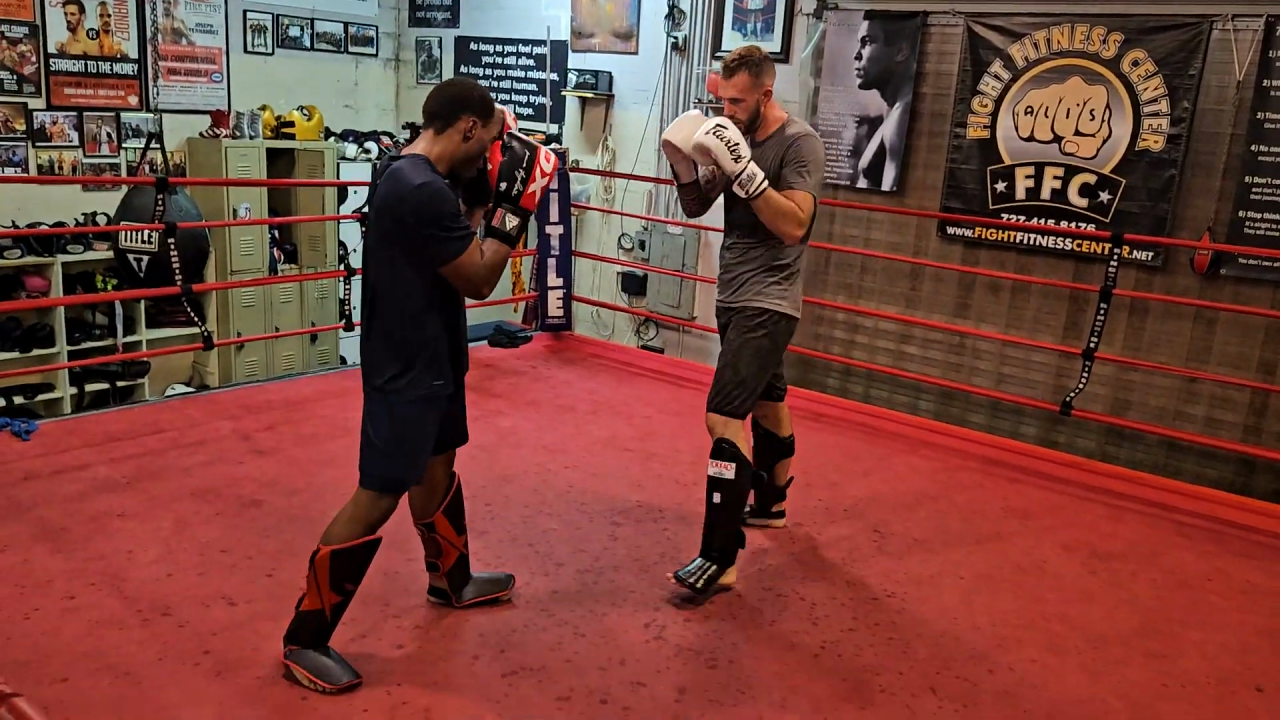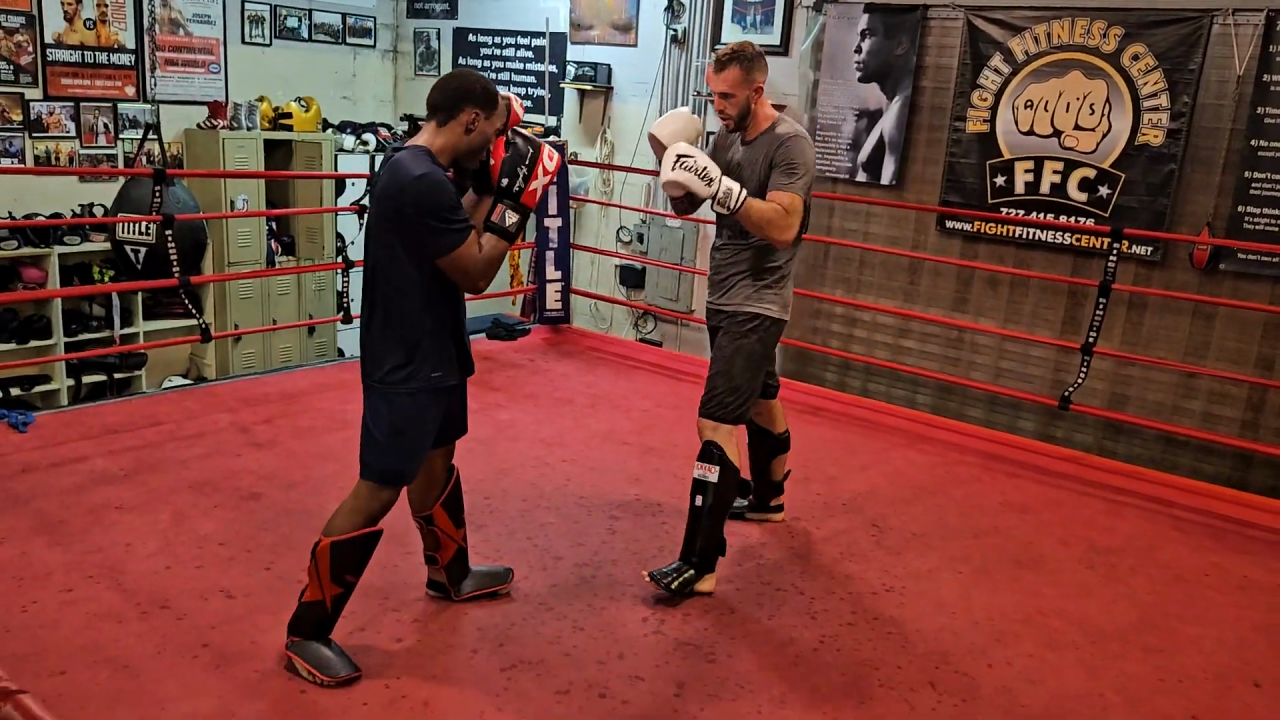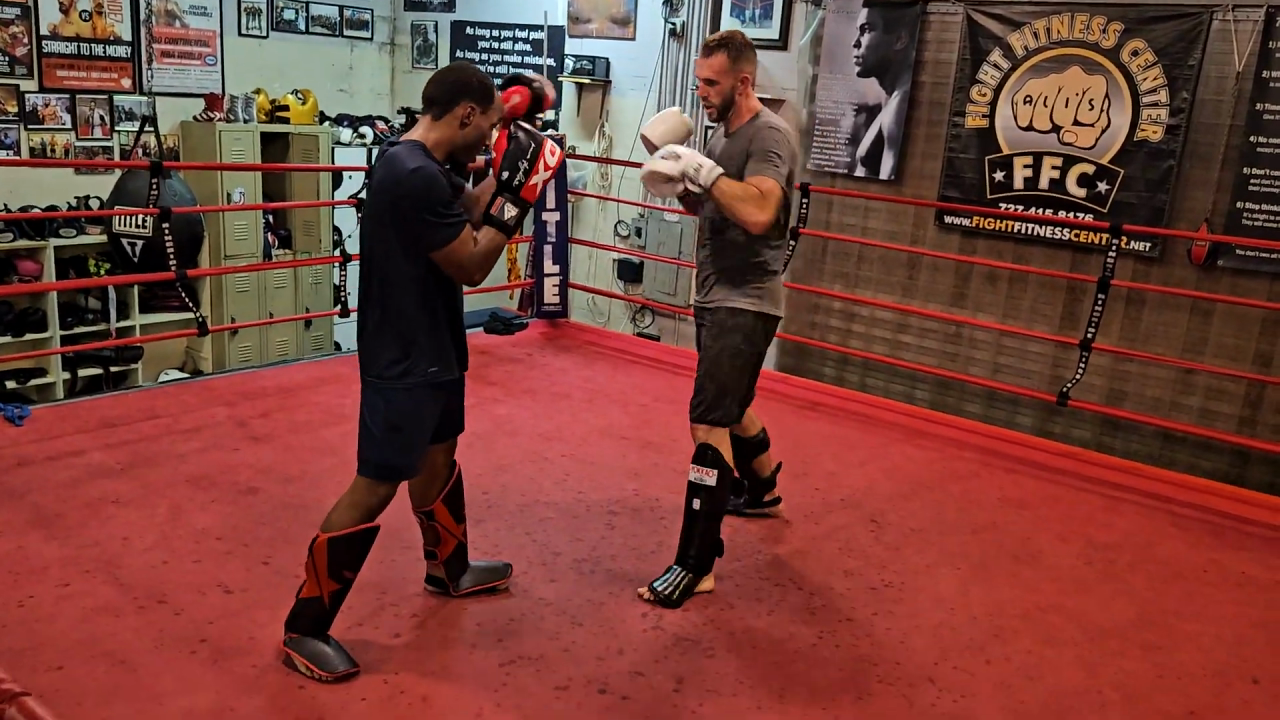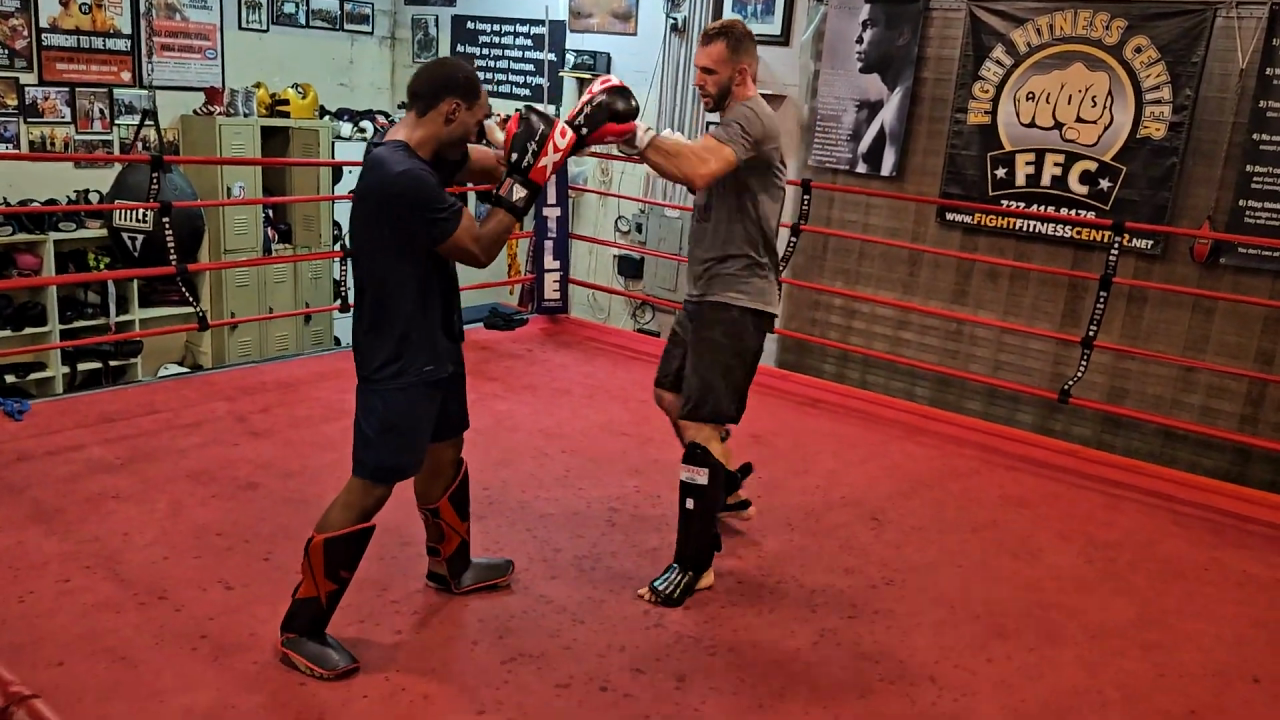
dt=0.1s
person 1, frame 1
left shoulder: (411, 171)
right shoulder: (421, 190)
left elbow: (462, 228)
right elbow: (479, 279)
left wrist: (488, 186)
right wrist: (516, 202)
left hip: (432, 354)
right hip: (407, 365)
left knee: (438, 465)
right knee: (378, 495)
left ankle: (451, 579)
right ankle: (306, 638)
person 1, frame 2
left shoulder: (419, 166)
right shoulder: (421, 183)
left elbow: (468, 221)
right elbow: (477, 273)
left wrist: (500, 183)
right wrist: (518, 198)
left hip: (433, 347)
right hip: (407, 359)
left knee: (436, 458)
right knee: (378, 489)
left ankle: (449, 573)
right ankle: (308, 630)
person 1, frame 3
left shoulder: (417, 160)
right shoulder: (415, 176)
left elbow: (469, 215)
right elbow: (472, 265)
left wrist: (504, 178)
right wrist: (519, 192)
left hip: (431, 342)
right hip: (404, 354)
left knee: (438, 454)
right knee: (376, 485)
left ankle: (448, 568)
right ankle: (306, 626)
person 1, frame 4
left shoulder: (412, 152)
right shoulder: (400, 173)
left elbow: (492, 157)
right elbow: (478, 248)
left wrist: (571, 128)
right wrist: (526, 179)
left hip: (429, 338)
right hip: (397, 354)
left knee: (444, 450)
right knee: (371, 489)
left ankle: (451, 563)
right ankle: (302, 628)
person 2, frame 1
left shoulder: (799, 143)
right shoulder: (735, 137)
left elbow: (793, 227)
right elbow: (695, 207)
left wrist: (743, 171)
right wrist: (684, 166)
left hip: (766, 303)
right hip: (734, 298)
left knee: (723, 419)
right knee: (766, 402)
left ankle: (720, 556)
right ankle: (771, 499)
person 2, frame 2
left shoulder: (790, 145)
right shoulder: (728, 139)
left elbow: (783, 230)
right elbow: (685, 206)
left wrist: (719, 185)
right wrist: (674, 163)
left hip: (756, 306)
right hip: (727, 299)
left knee: (715, 424)
right knee: (758, 402)
left ankle: (698, 562)
right ankle: (768, 494)
person 2, frame 3
left shoulder: (770, 135)
right shoulder: (721, 132)
left elbow: (756, 214)
right elbow: (701, 204)
left wrist: (698, 169)
right wrist: (668, 168)
left hip: (745, 303)
right hip: (714, 297)
left knee: (708, 427)
right knee: (732, 405)
left ankle: (696, 563)
right ankle: (761, 489)
person 2, frame 4
left shoulder: (747, 118)
right shoulder: (748, 117)
left elbow: (698, 168)
left wrist: (631, 135)
right wrist: (668, 148)
left hip: (735, 298)
right hip: (715, 291)
left knee: (697, 422)
right knee: (673, 397)
left ankle: (695, 562)
right ankle: (724, 488)
